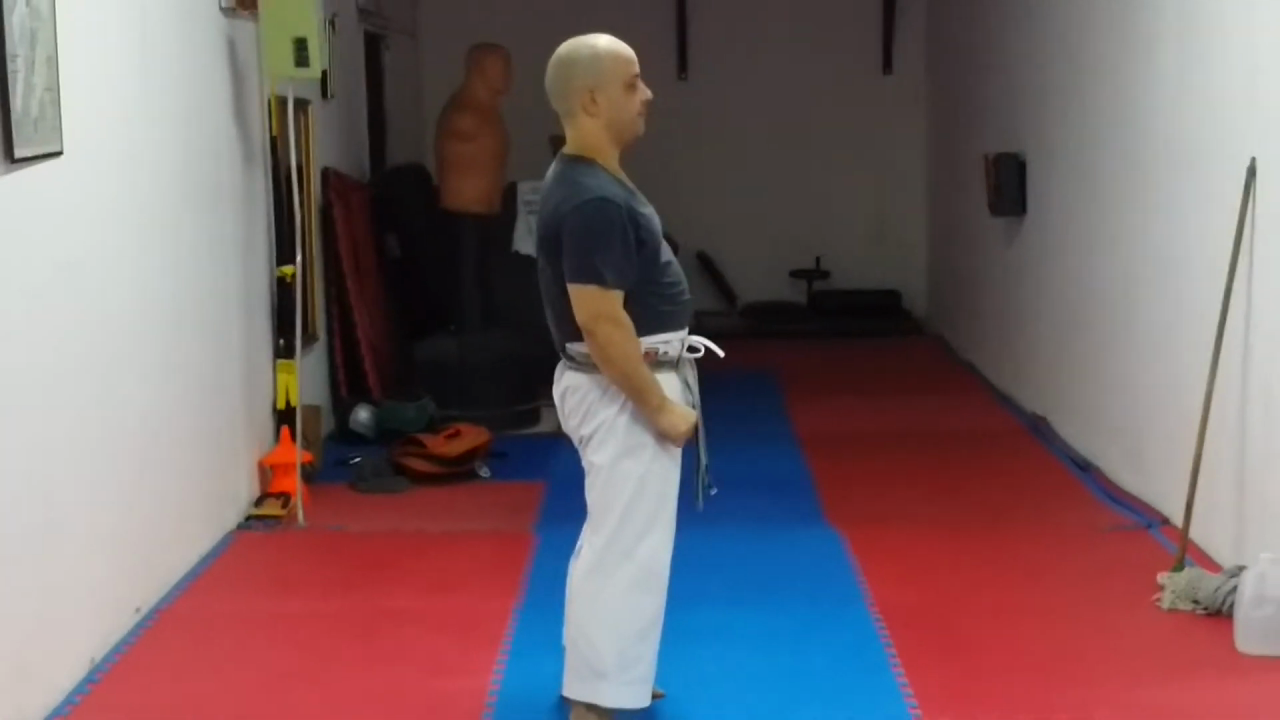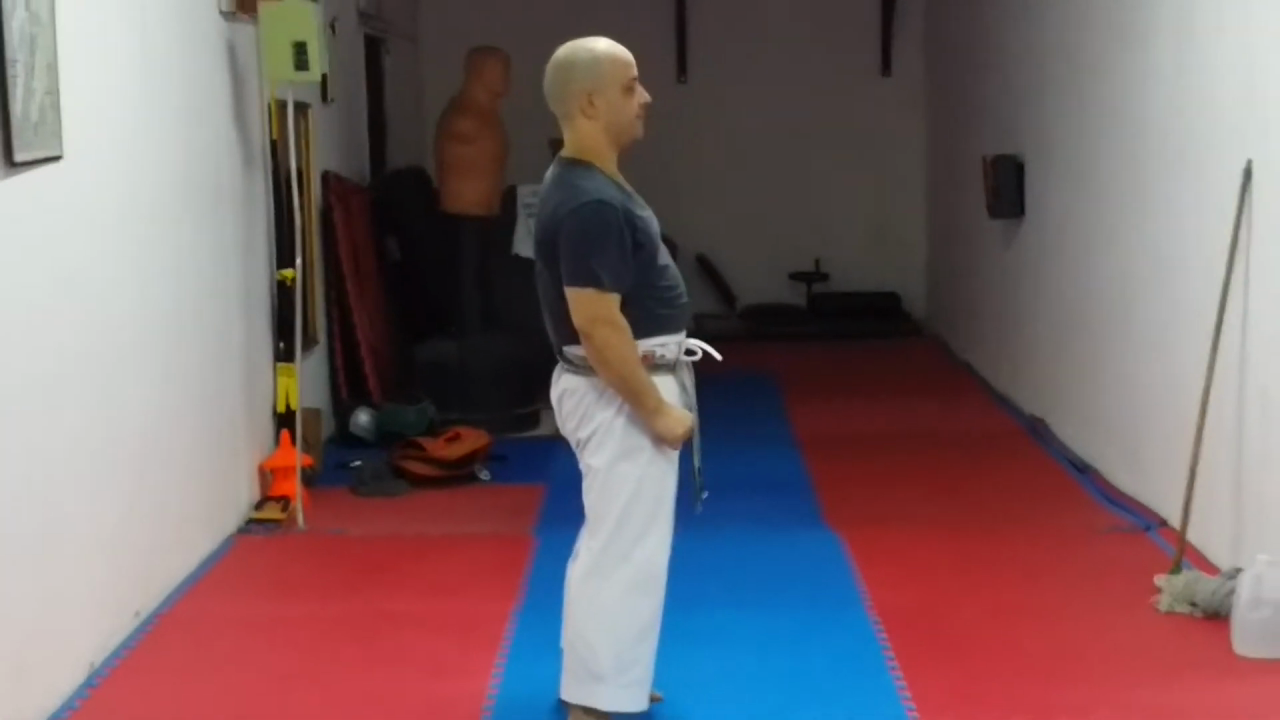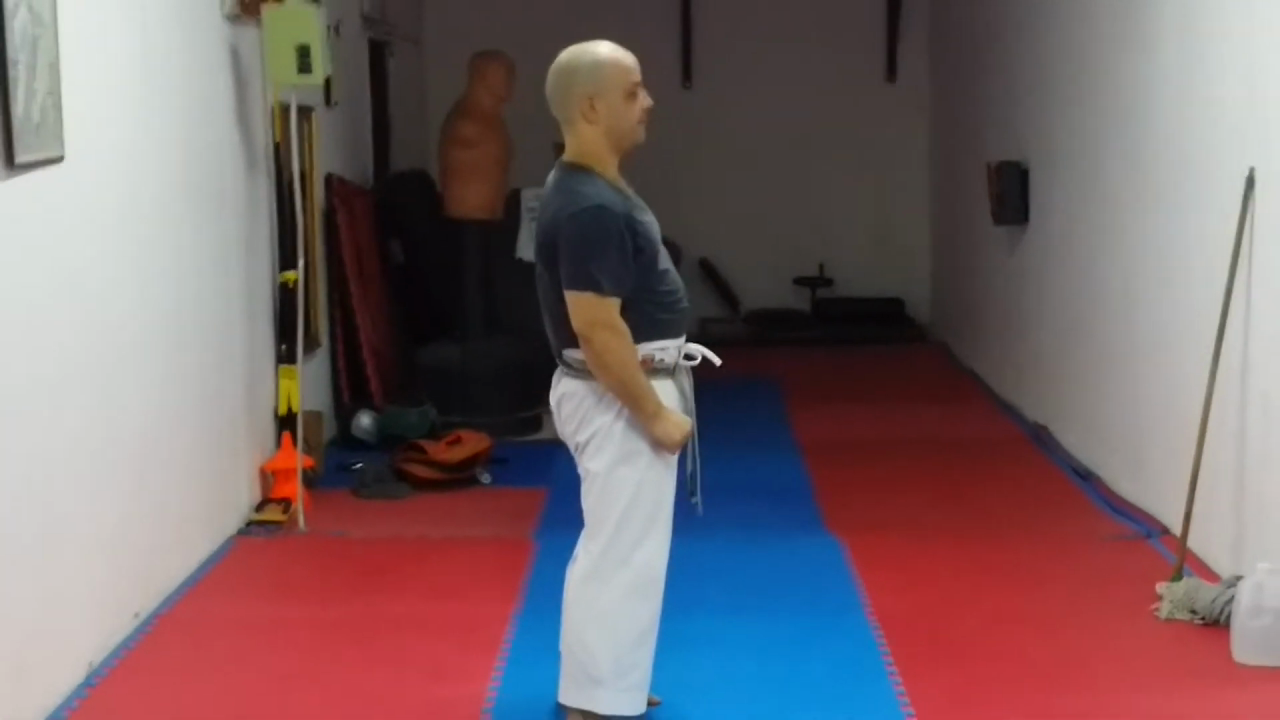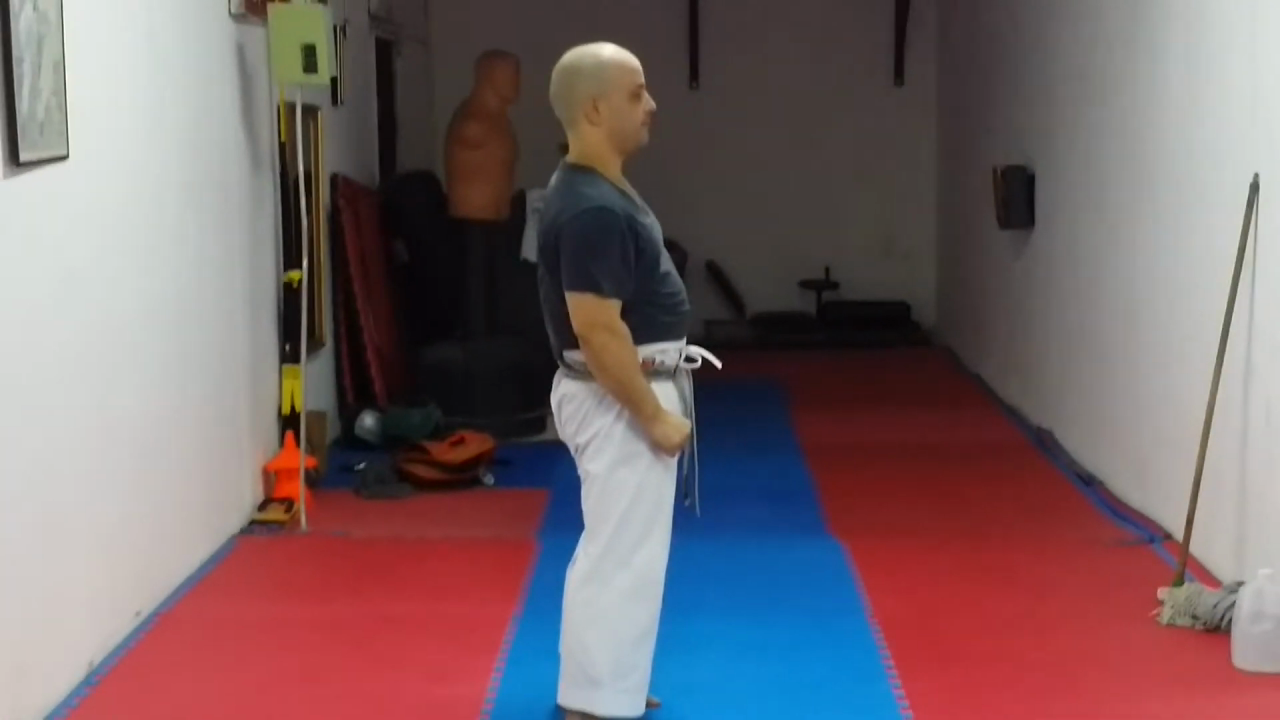
dt=0.1s
person 1, frame 1
left shoulder: (593, 182)
right shoulder: (591, 199)
right elbow: (601, 321)
left wrist: (659, 394)
right wrist: (661, 406)
left hip: (627, 386)
right hip: (624, 393)
left knee: (623, 539)
right knee: (625, 544)
person 1, frame 2
left shoulder: (591, 185)
right shoulder: (588, 202)
right elbow: (597, 324)
right wrist: (657, 409)
left hip: (624, 388)
right hip: (621, 396)
left knee: (621, 542)
right knee: (623, 548)
person 1, frame 3
left shoulder: (596, 189)
right shoulder: (589, 207)
right elbow: (597, 329)
right wrist: (656, 415)
left hip: (626, 393)
right hip: (621, 400)
left knee: (621, 546)
right knee: (622, 552)
person 1, frame 4
left shoulder: (597, 191)
right shoulder: (591, 208)
right elbow: (597, 330)
left wrist: (655, 403)
right wrist: (655, 417)
left hip: (627, 394)
right hip: (621, 403)
left knee: (621, 548)
right knee: (621, 554)
person 2, frame 1
left shoulder: (489, 110)
right shoulder: (463, 114)
left hip: (486, 217)
right hip: (464, 221)
left knee: (483, 295)
right knee: (468, 295)
left ankle: (476, 335)
person 2, frame 2
left shoulder: (488, 113)
right shoulder: (462, 117)
left hip: (486, 221)
right hip: (464, 225)
left knee: (484, 298)
right knee: (468, 296)
person 2, frame 3
left shoulder: (492, 118)
right shoulder: (466, 121)
left hip: (489, 225)
right hip: (468, 229)
left knee: (486, 301)
right knee: (472, 303)
person 2, frame 4
left shoulder: (498, 118)
right shoulder: (472, 122)
left hip: (493, 226)
right hip: (474, 229)
left knee: (492, 303)
right knee: (477, 303)
